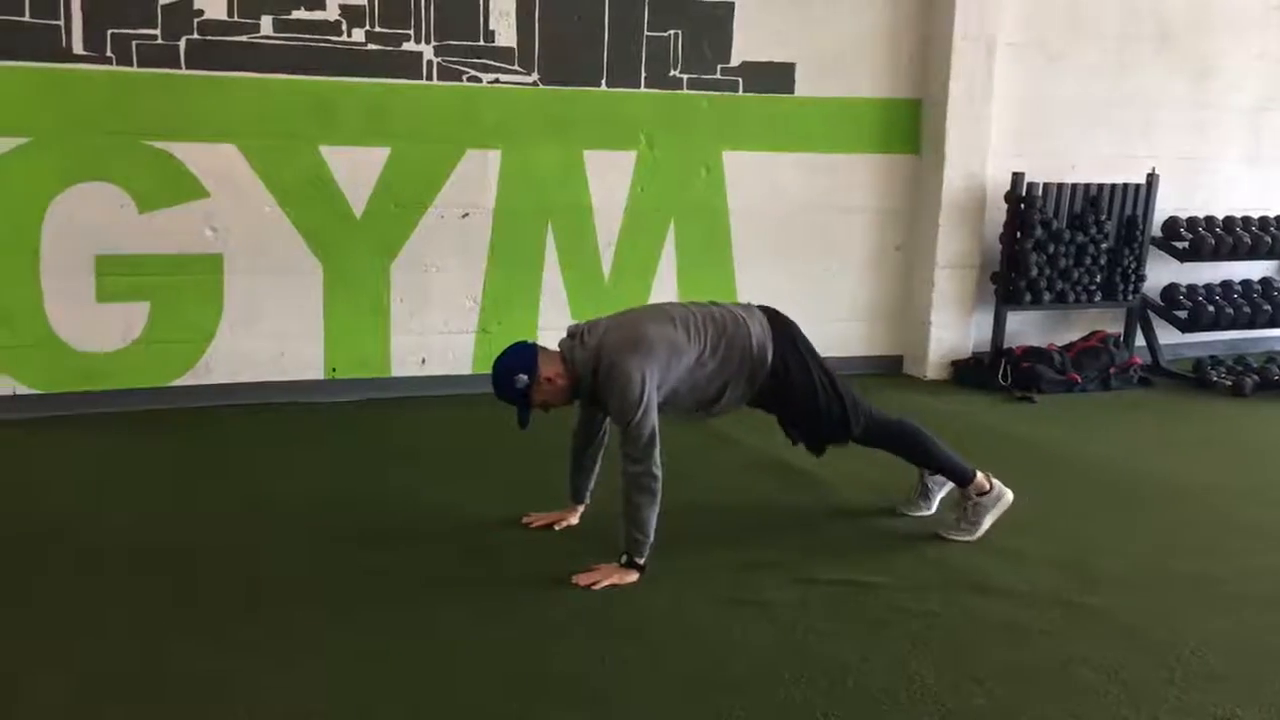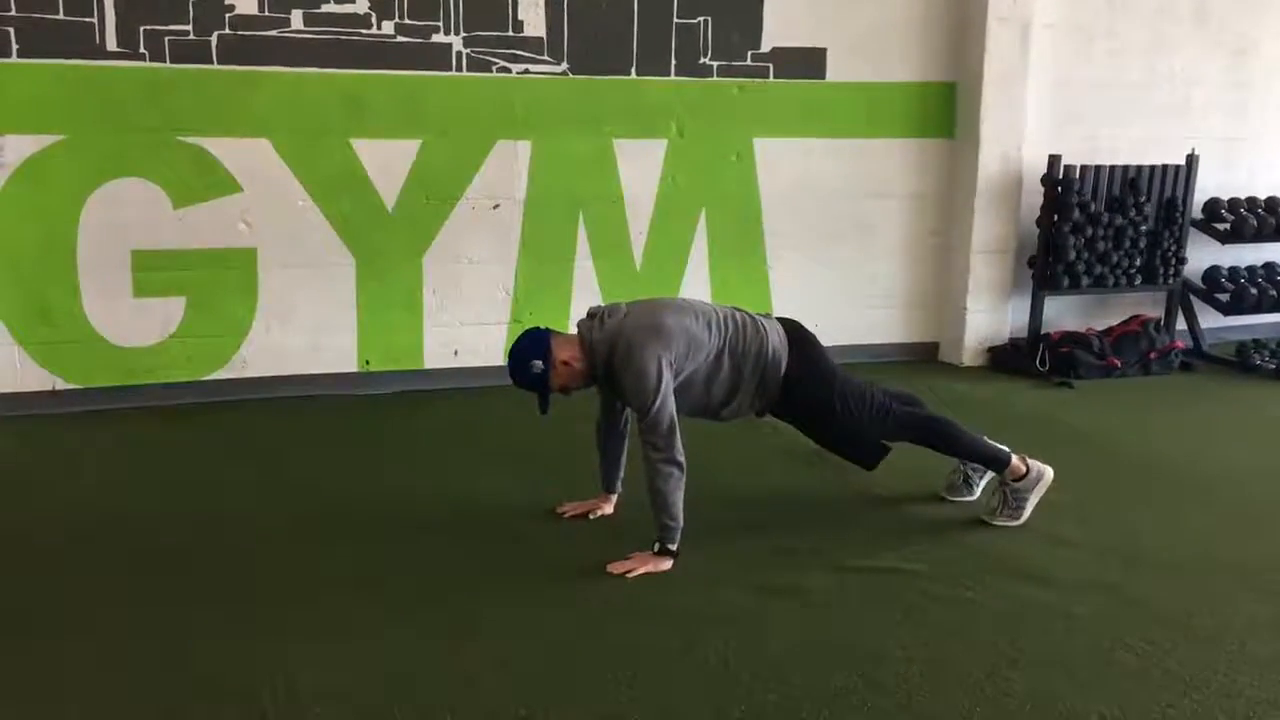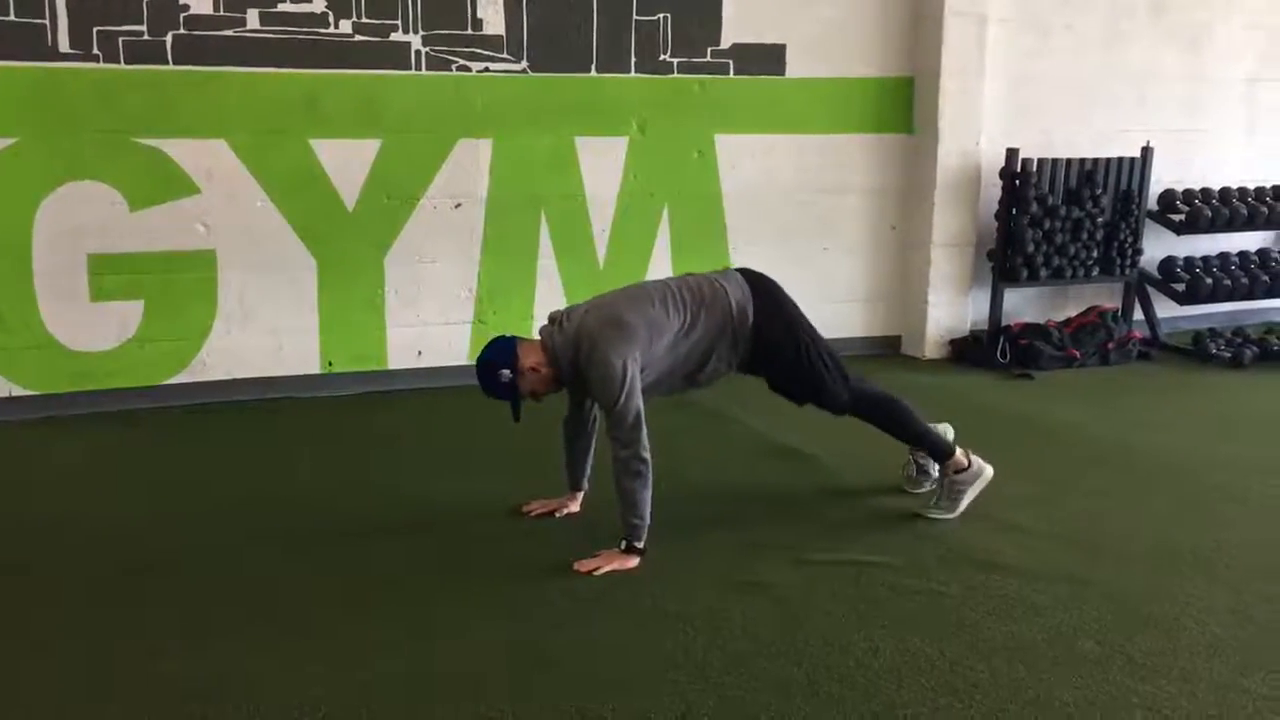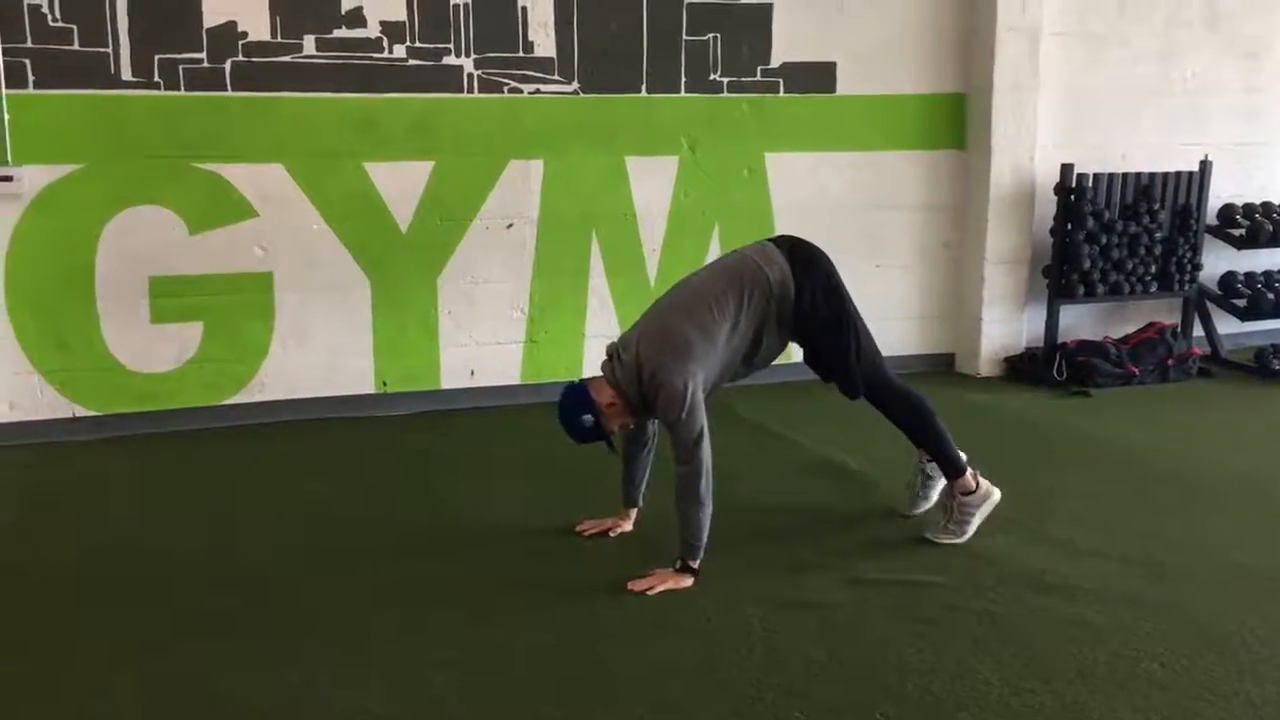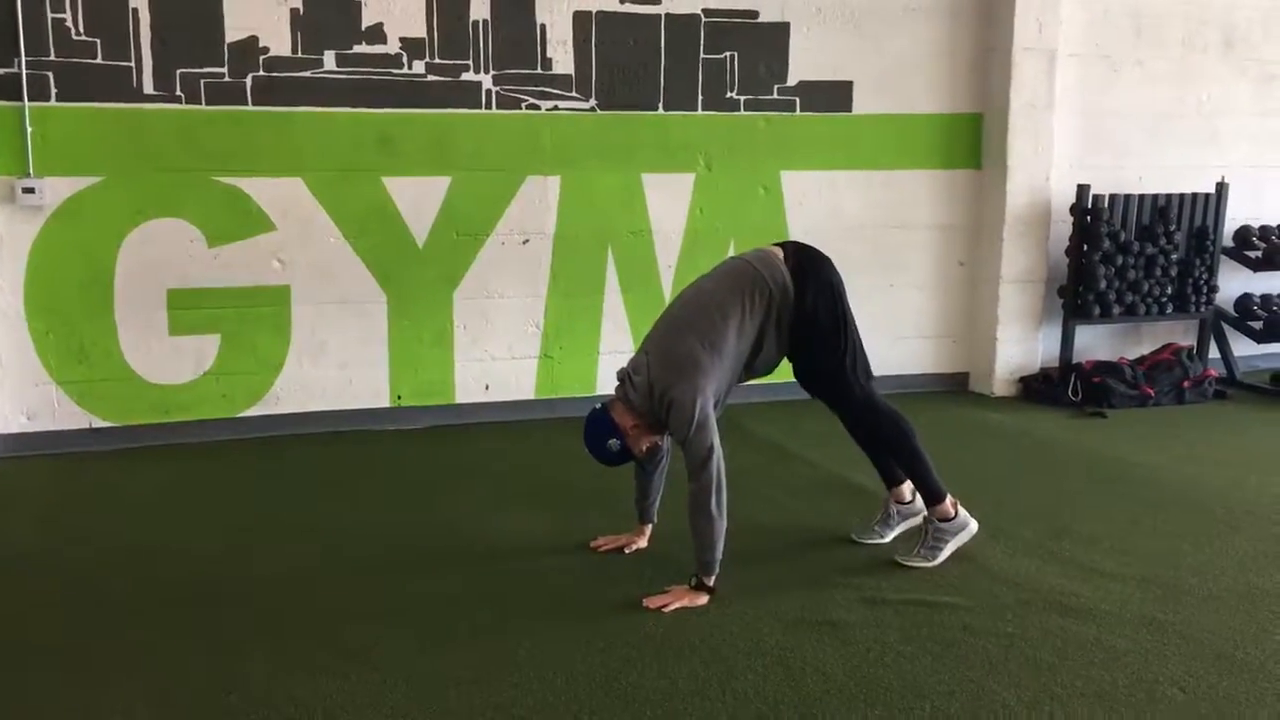
dt=1s
person 1, frame 1
left shoulder: (621, 369)
right shoulder: (584, 355)
left elbow: (643, 466)
right elbow: (590, 432)
left wrist: (633, 562)
right wrist: (575, 506)
left hip: (766, 348)
right hip: (748, 340)
left knee: (859, 423)
right knee: (844, 417)
left ankle: (980, 488)
right ankle: (933, 471)
person 1, frame 2
left shoulder: (636, 354)
right shoulder: (602, 338)
left elbow: (664, 451)
right elbow: (613, 419)
left wrist: (665, 549)
right wrist: (608, 495)
left hip: (784, 366)
right hip: (768, 359)
left knee: (886, 419)
right knee: (879, 409)
left ankle: (1019, 471)
right ankle: (976, 456)
person 1, frame 3
left shoulder: (601, 352)
right shoulder: (568, 340)
left elbow: (631, 447)
right elbow: (581, 415)
left wrist: (633, 547)
right wrist: (575, 493)
left hip: (752, 314)
right hip: (734, 308)
left knee: (844, 393)
right knee: (833, 389)
left ankle: (961, 464)
right ankle: (927, 439)
person 1, frame 4
left shoulder: (668, 377)
right shoulder: (627, 364)
left elbow: (693, 465)
right elbow: (641, 433)
left wrist: (687, 567)
right wrist: (628, 513)
left hip: (797, 279)
right hip: (776, 274)
left knee: (873, 382)
right knee: (857, 381)
left ankle: (968, 487)
right ankle: (935, 461)
person 1, frame 5
left shoulder: (681, 395)
right shoulder: (639, 385)
left elbow: (707, 482)
right elbow: (654, 451)
left wrist: (703, 584)
right wrist: (643, 529)
left hip: (801, 281)
right hip: (776, 279)
left knee: (858, 401)
right knee: (842, 400)
left ankle: (946, 514)
right ankle: (904, 500)
